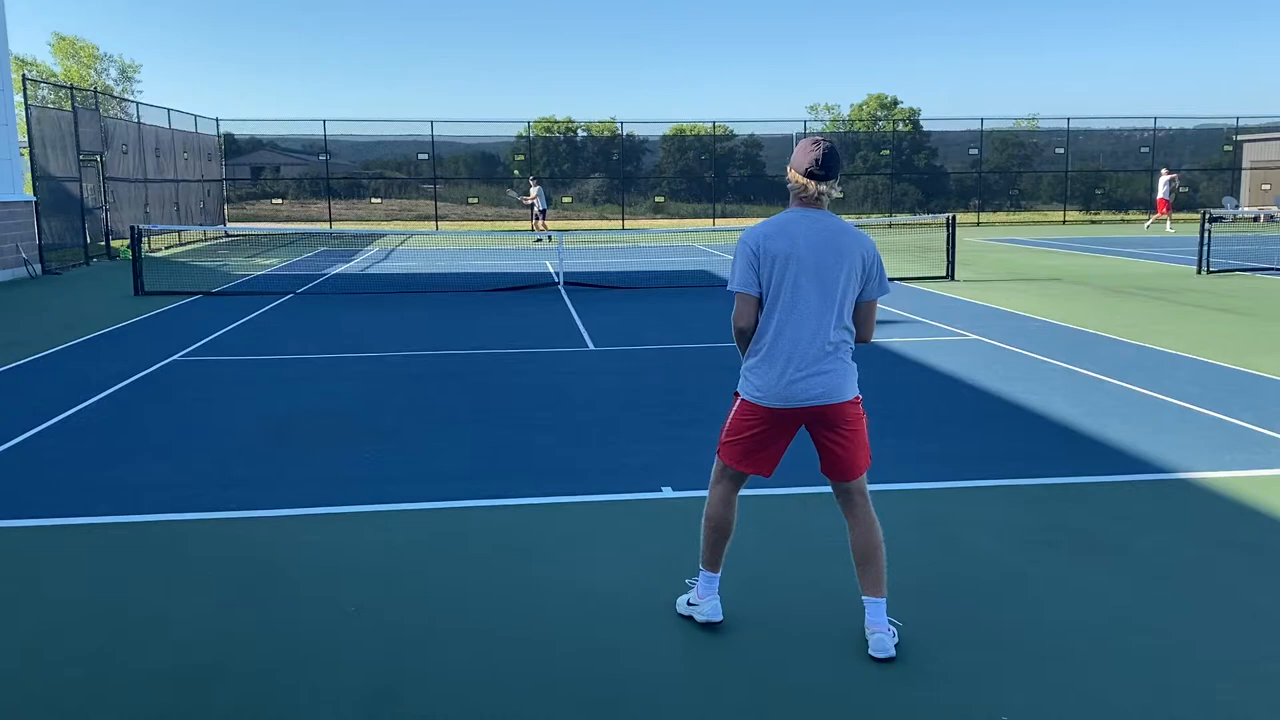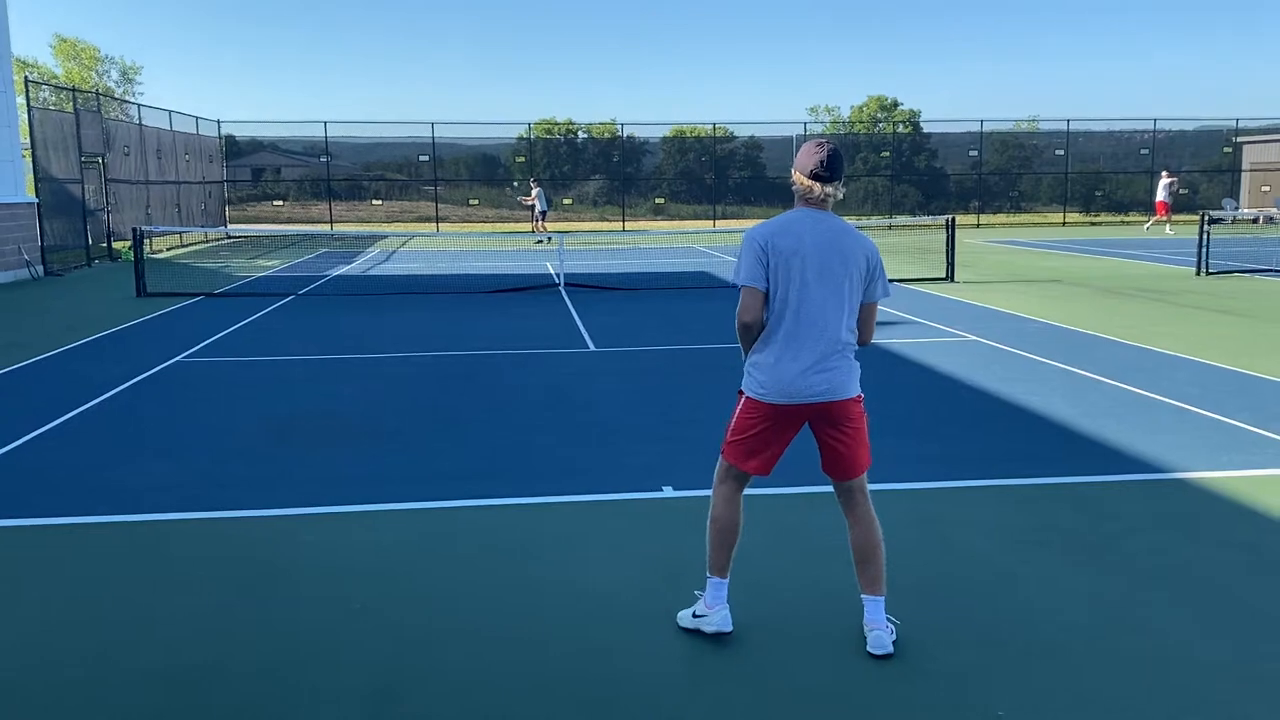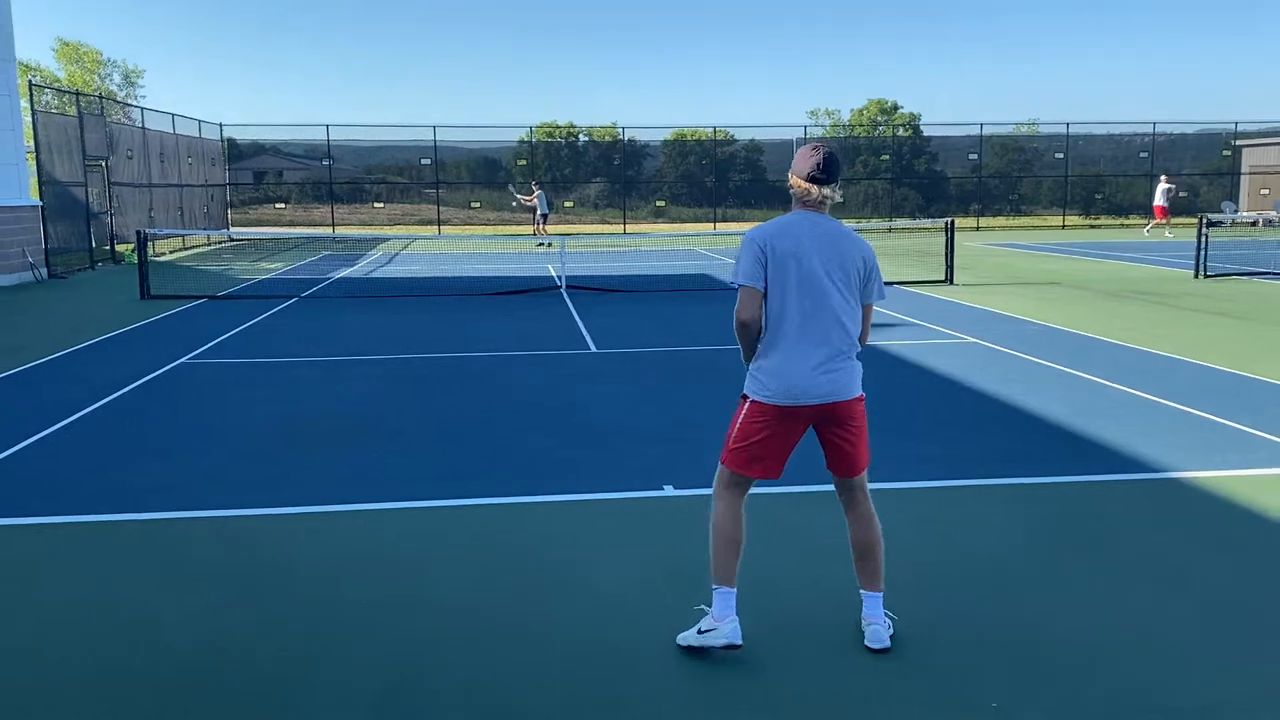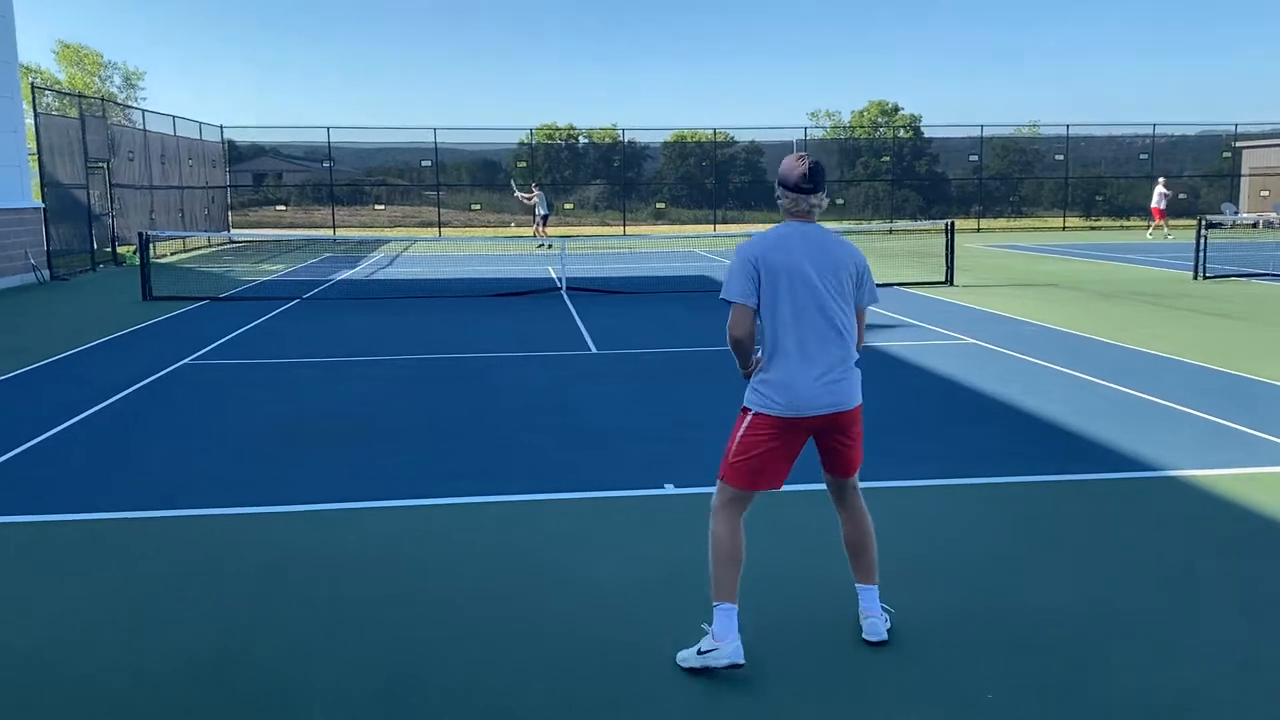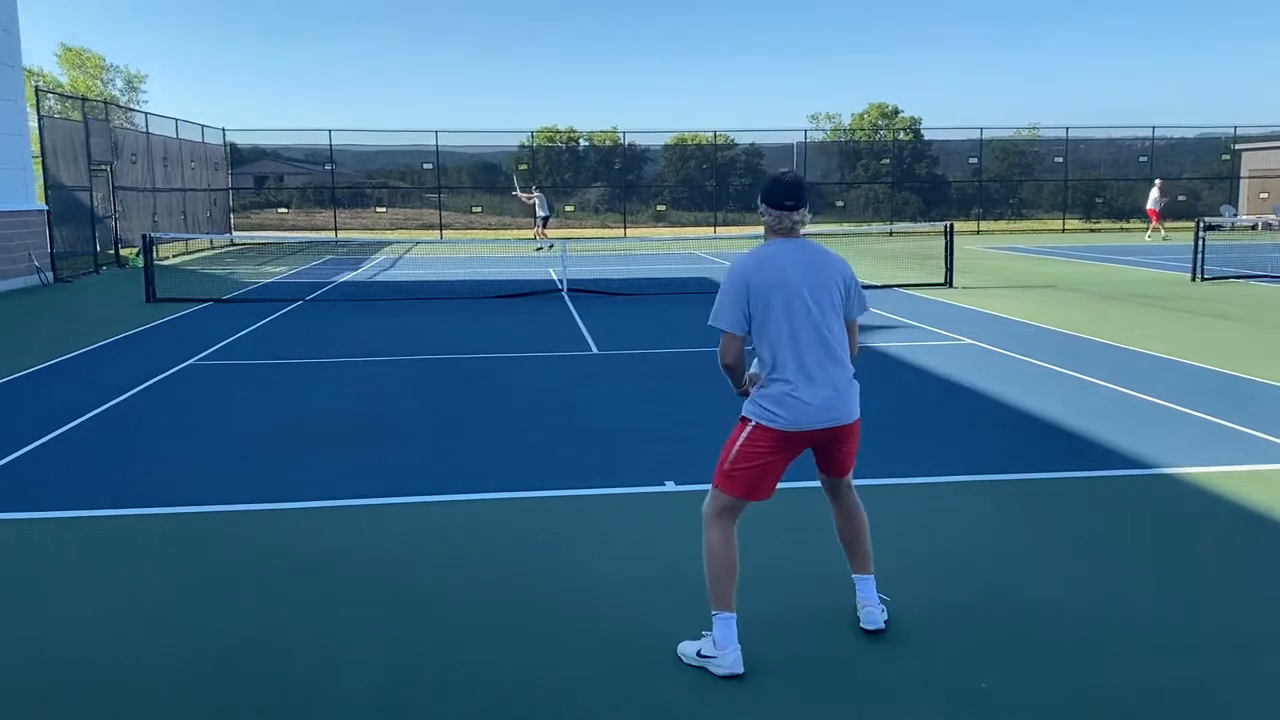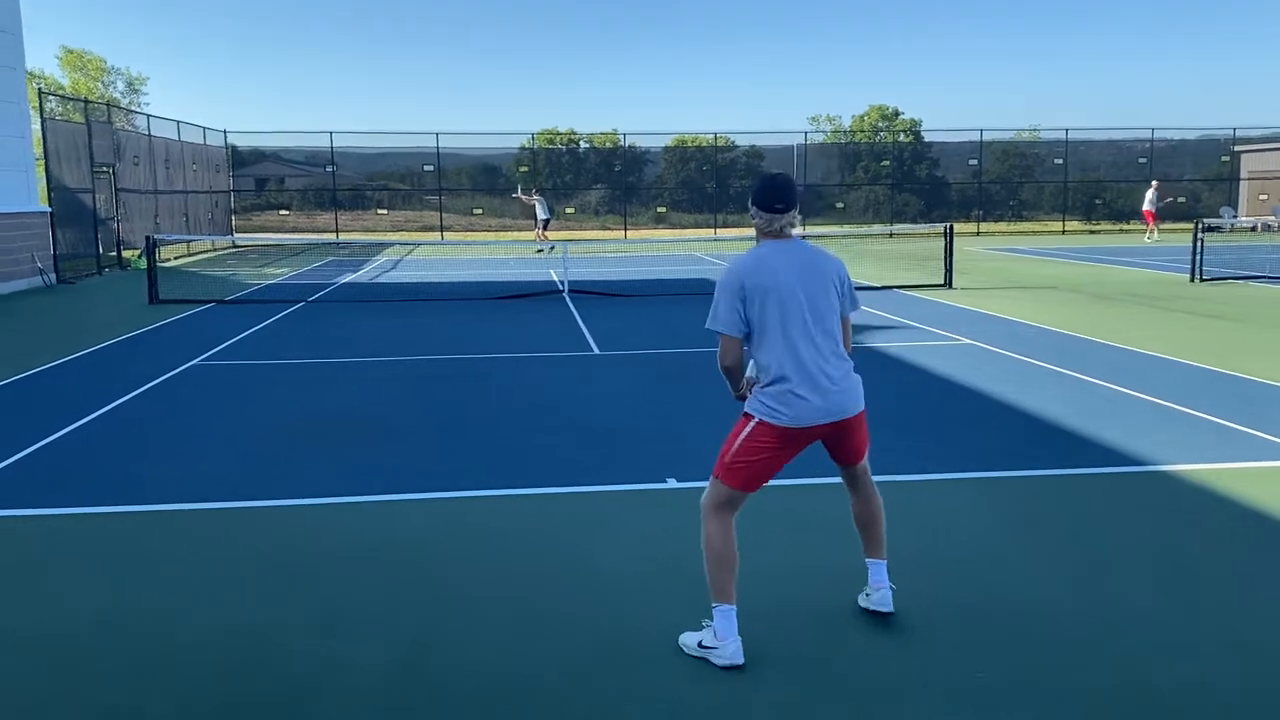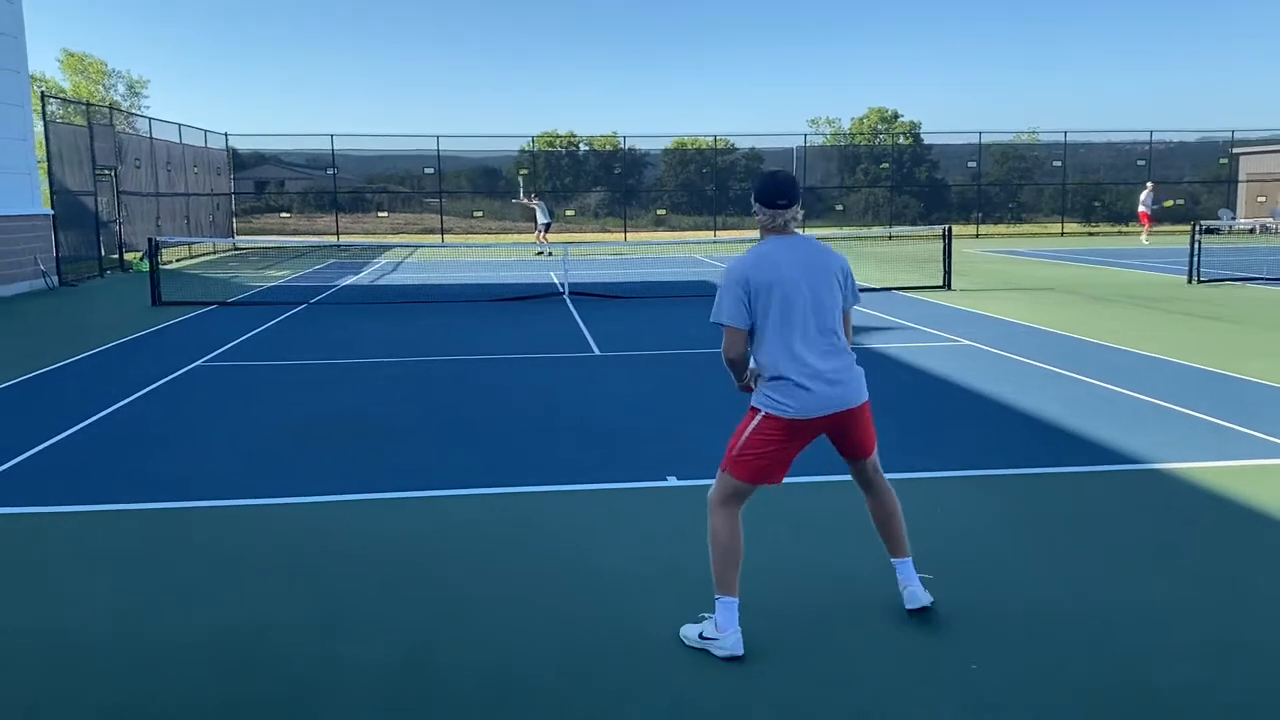
dt=0.1s
person 1, frame 1
left shoulder: (758, 238)
right shoulder: (861, 245)
left elbow: (743, 322)
right elbow: (865, 332)
left hip: (767, 390)
right hip: (835, 390)
left knee: (724, 483)
right knee: (856, 501)
left ankle: (705, 594)
right ankle: (879, 627)
person 1, frame 2
left shoulder: (764, 236)
right shoulder: (863, 246)
left elbow: (749, 316)
right elbow: (865, 334)
left hip: (771, 386)
right hip: (839, 388)
left knee: (728, 484)
right knee: (856, 500)
left ankle: (714, 603)
right ankle: (877, 624)
person 1, frame 3
left shoulder: (763, 238)
right shoulder: (859, 248)
left elbow: (747, 316)
right elbow: (863, 334)
left wrist: (752, 355)
left hip: (775, 389)
right hip: (842, 388)
left knee: (728, 491)
right knee: (857, 497)
left ankle: (723, 618)
right ankle: (877, 620)
person 1, frame 4
left shoulder: (754, 251)
right shoulder: (850, 254)
left elbow: (739, 332)
right elbow: (859, 338)
left wrist: (749, 369)
left hip: (777, 399)
right hip: (842, 396)
left knee: (727, 507)
right knee: (847, 495)
left ankle: (724, 637)
right ankle: (872, 615)
person 1, frame 5
left shoulder: (743, 270)
right shoulder: (838, 266)
left elbow: (730, 357)
right elbow: (852, 347)
left wrist: (743, 384)
left hip: (777, 413)
right hip: (842, 406)
left knee: (717, 515)
right knee: (841, 491)
left ankle: (723, 645)
right ankle: (869, 600)
person 1, frame 6
left shoulder: (739, 272)
right shoulder: (831, 264)
left elbow: (730, 359)
right elbow: (844, 342)
left wrist: (740, 387)
left hip: (780, 409)
right hip: (845, 401)
left knee: (715, 507)
right knee: (860, 479)
left ankle: (724, 635)
right ankle: (878, 587)
person 1, frame 7
left shoulder: (742, 269)
right shoulder: (833, 259)
left elbow: (732, 351)
right elbow: (844, 333)
left wrist: (745, 378)
left hip: (785, 404)
right hip: (848, 394)
left knee: (724, 502)
right knee: (874, 481)
left ankle: (725, 626)
right ankle: (911, 584)
